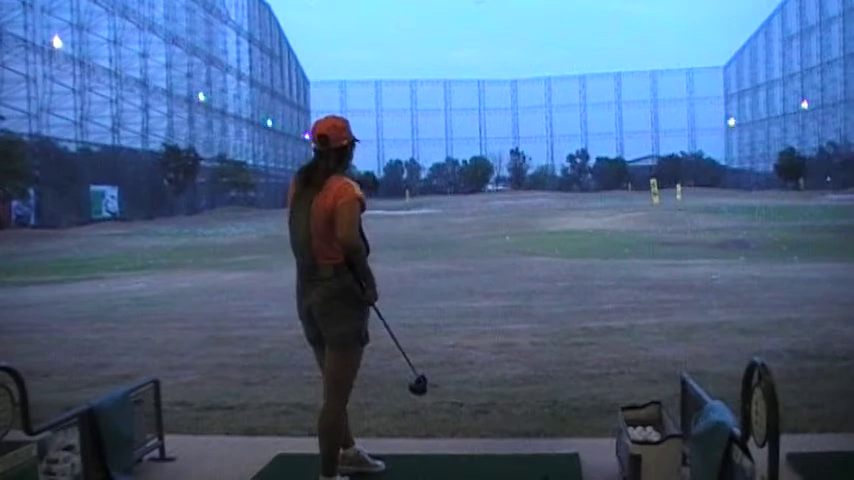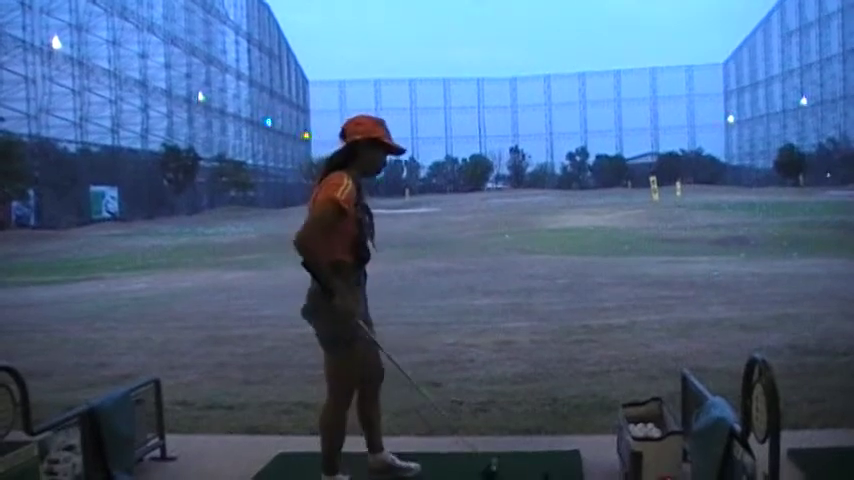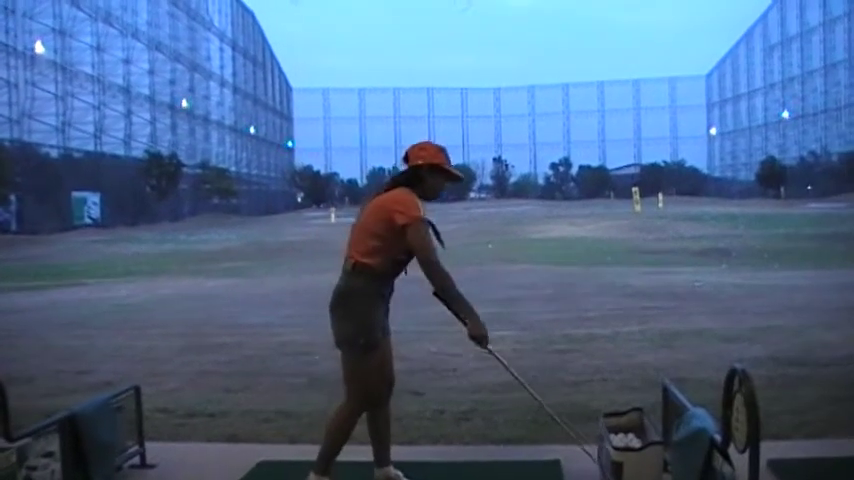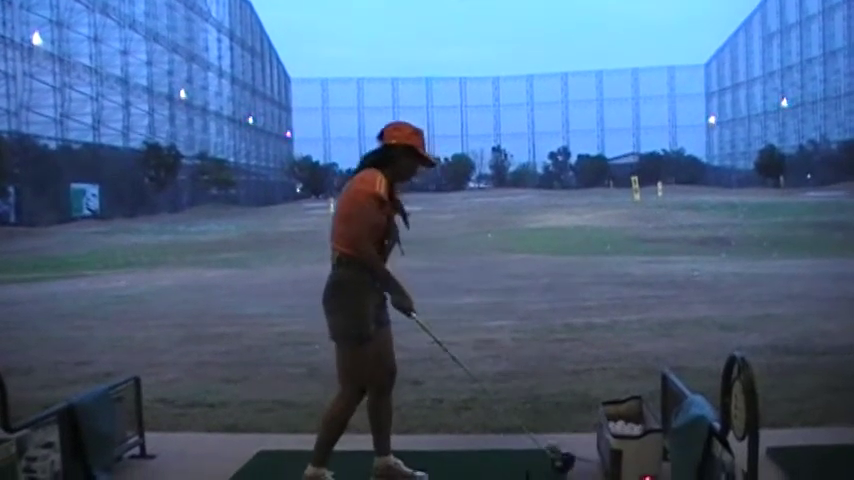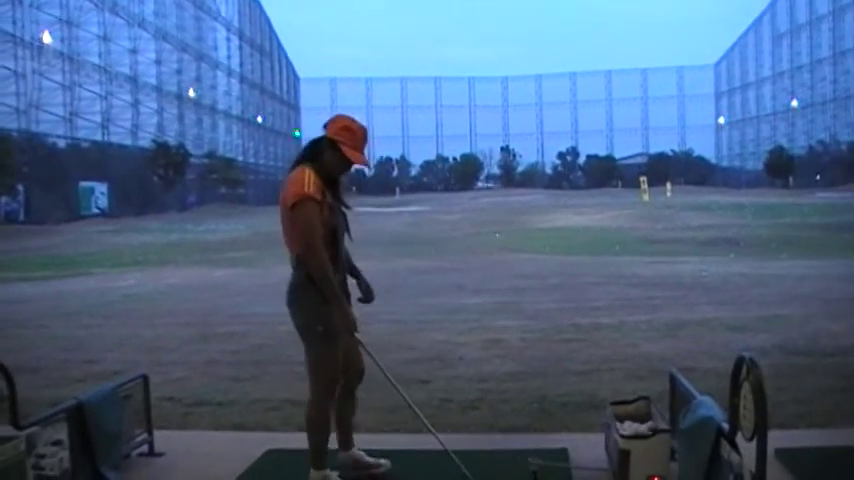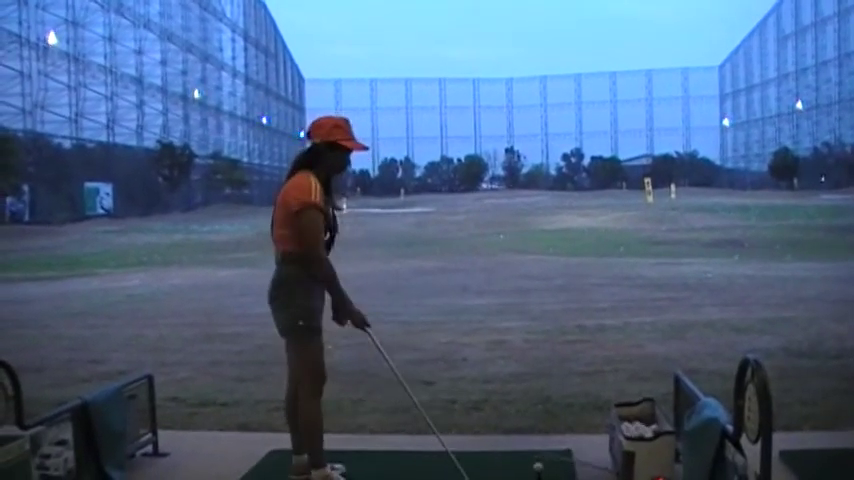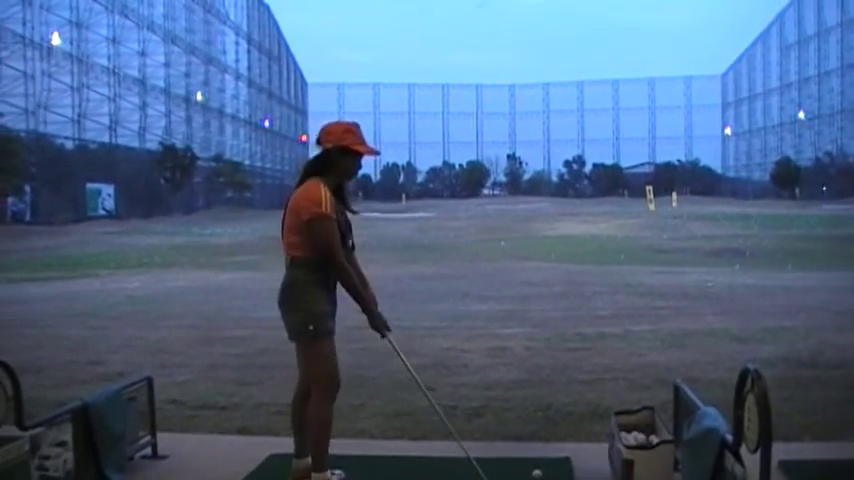
dt=0.7s
person 1, frame 1
left shoulder: (299, 186)
right shoulder: (345, 189)
right elbow: (348, 240)
right wrist: (368, 281)
left hip: (308, 292)
right hip: (339, 292)
left knee: (335, 385)
right knee: (337, 391)
person 1, frame 2
left shoulder: (347, 186)
right shoulder: (341, 187)
right elbow: (304, 241)
right wrist: (335, 292)
left hip: (347, 295)
right hip: (338, 299)
left knee: (371, 376)
right knee: (341, 392)
person 1, frame 3
left shoulder: (394, 199)
right shoulder: (406, 204)
right elbow: (433, 268)
right wrist: (471, 318)
left hip: (368, 300)
right hip: (359, 302)
left knee: (382, 388)
right knee: (359, 398)
person 1, frame 4
left shoulder: (375, 185)
right shoulder: (374, 182)
right elbow: (361, 248)
left wrist: (390, 292)
right wrist: (398, 291)
left hip: (367, 292)
right hip: (352, 292)
left knee: (385, 376)
right knee: (354, 388)
person 1, frame 5
left shoulder: (324, 185)
right shoulder: (305, 184)
right elbow: (313, 253)
left wrist: (359, 277)
right wrist: (342, 306)
left hip: (329, 293)
right hip: (313, 295)
left knee: (352, 374)
right knee: (325, 386)
person 1, frame 6
left shoulder: (312, 186)
right shoulder: (308, 189)
right elbow: (317, 257)
left wrist: (339, 300)
right wrist: (346, 304)
left hip: (299, 289)
right hip: (297, 290)
left knee: (301, 380)
right knee: (312, 383)
person 1, frame 7
left shoulder: (330, 193)
right shoulder: (316, 196)
left elbow: (346, 252)
right elbow: (336, 261)
left wrist: (367, 292)
right wrist: (370, 311)
left hip: (314, 295)
right hip: (306, 296)
left knee: (310, 384)
right knee: (327, 386)
